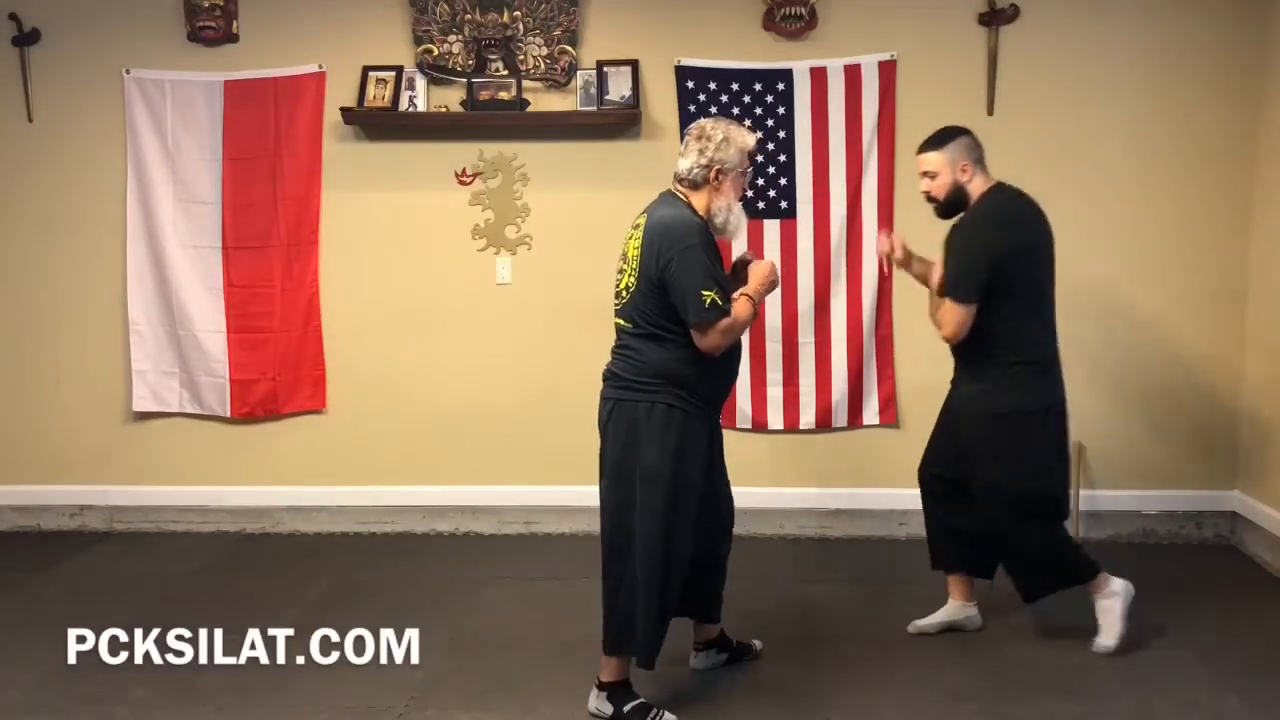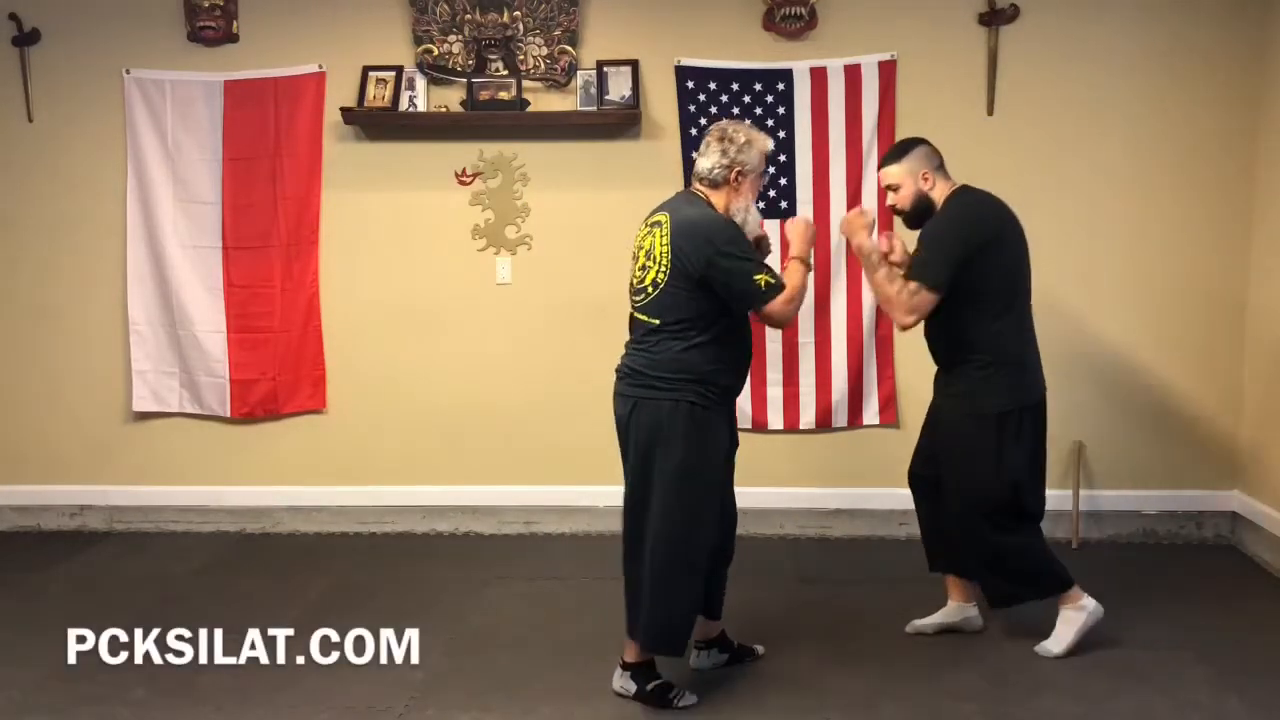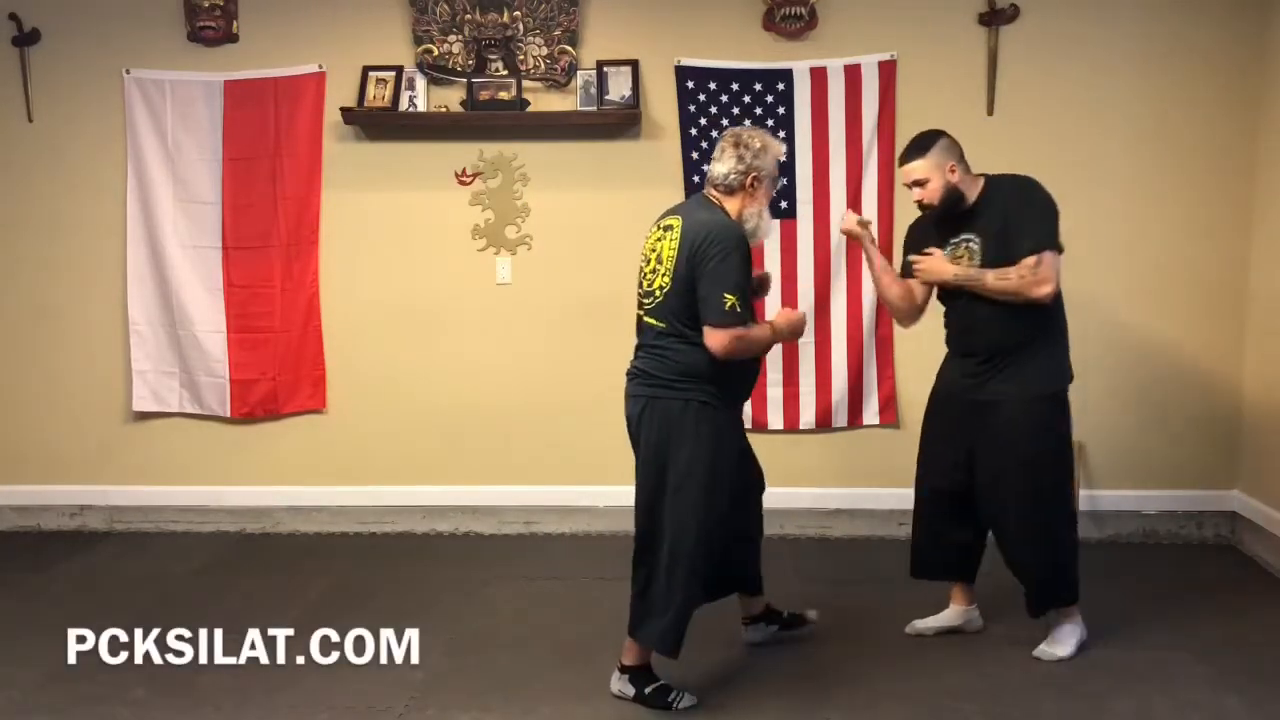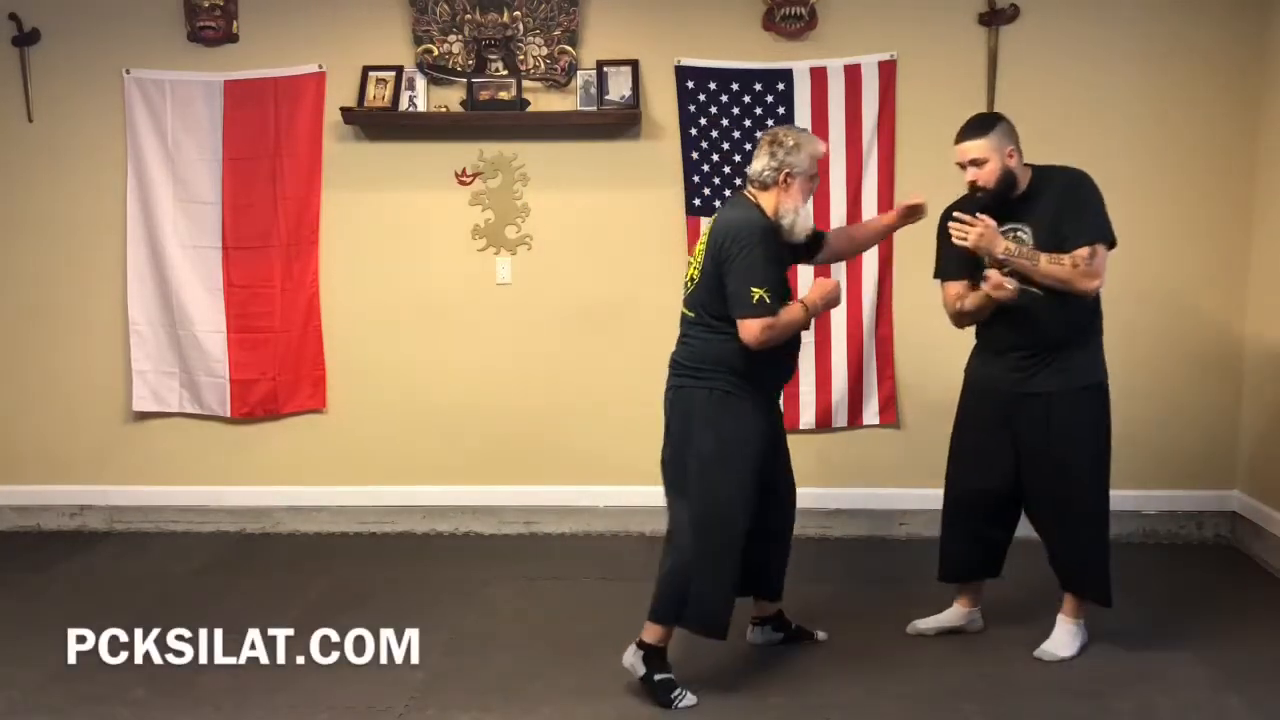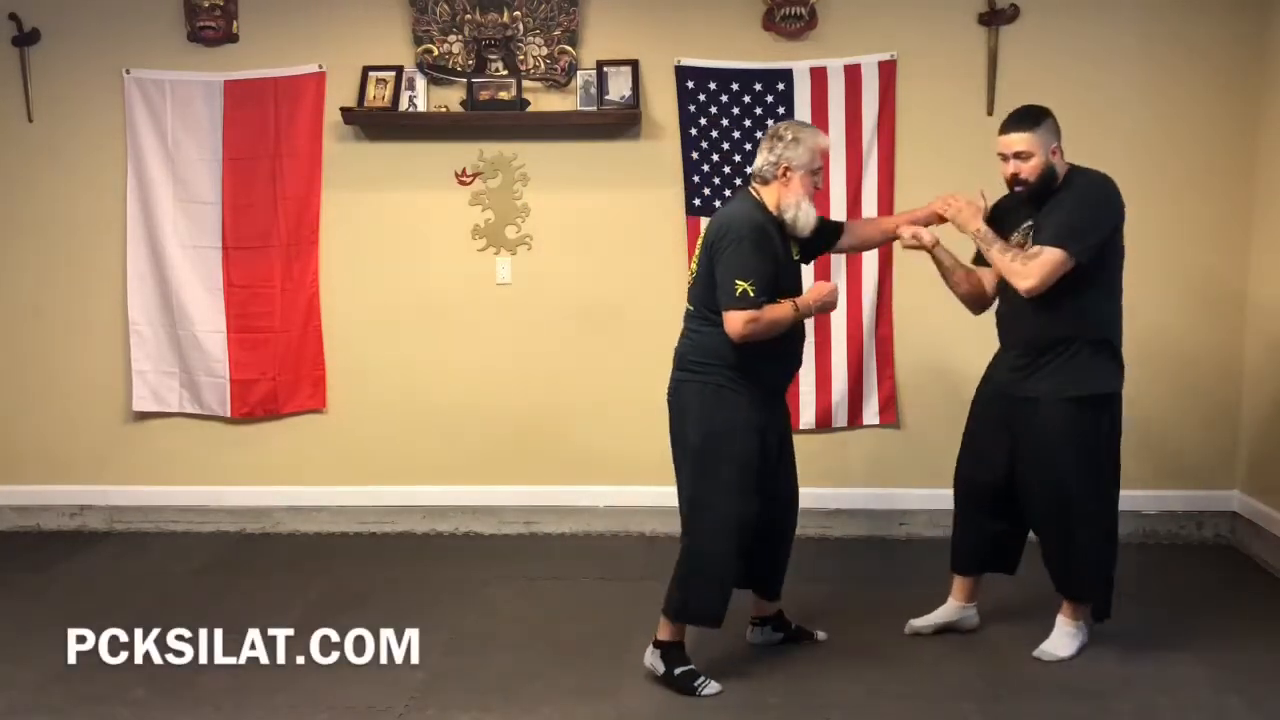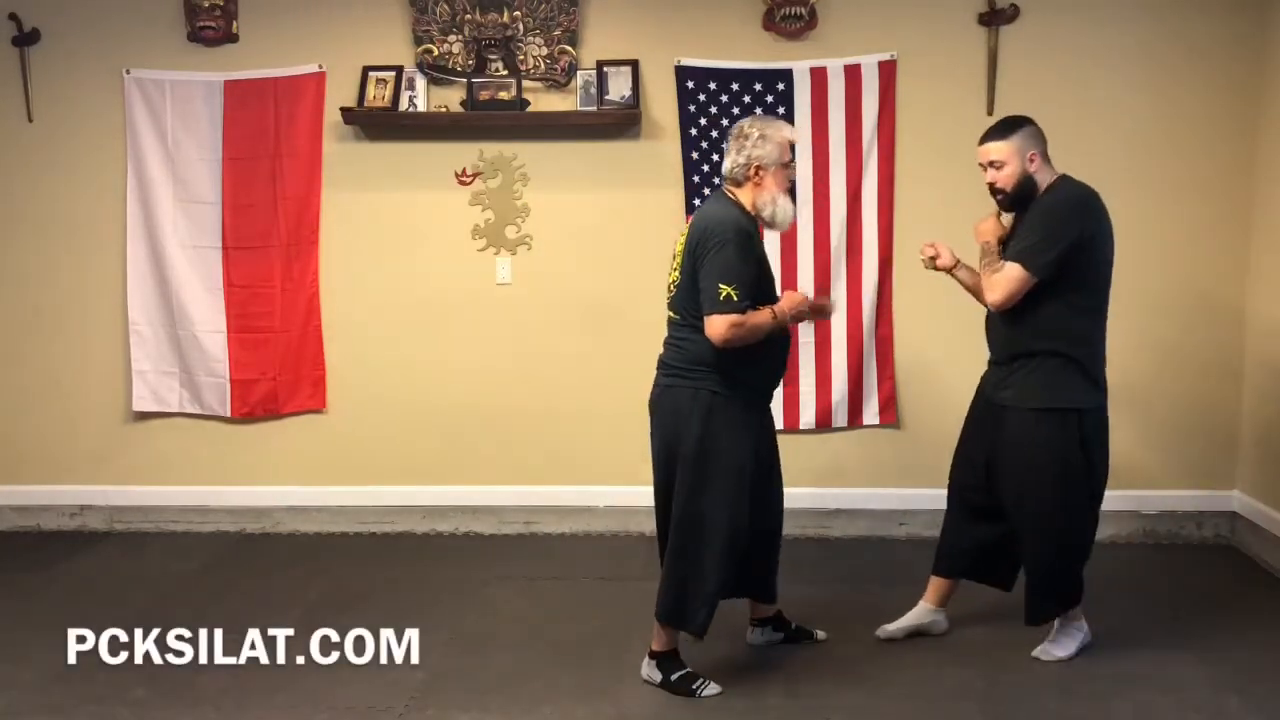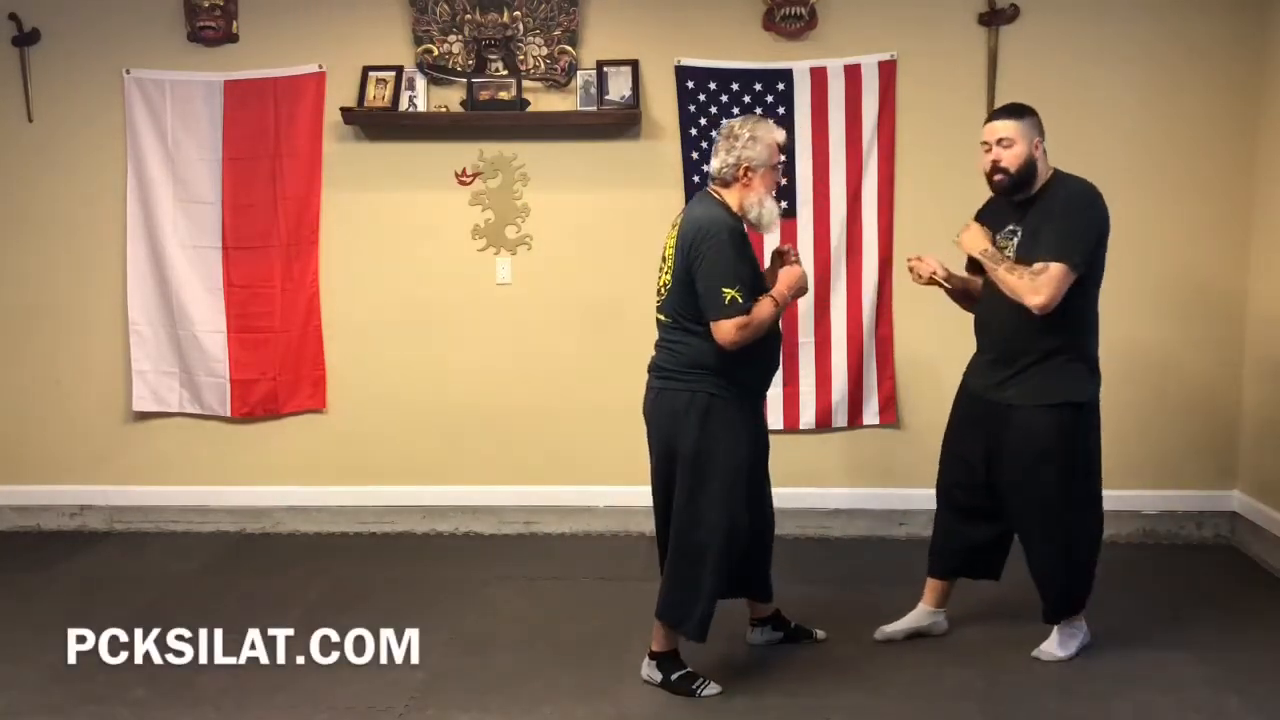
dt=0.4s
person 1, frame 1
left shoulder: (670, 215)
right shoulder: (683, 231)
right elbow: (713, 335)
left wrist: (731, 281)
right wrist: (754, 290)
left hip: (677, 407)
right hip: (655, 411)
left knee: (707, 520)
right knee: (645, 538)
left ankle: (710, 640)
person 1, frame 2
left shoulder: (671, 214)
right shoulder: (713, 230)
right elbow: (781, 309)
left wrist: (750, 259)
right wrist: (798, 252)
left hip: (662, 395)
right hip: (672, 405)
left knee: (709, 521)
right knee: (668, 529)
left ankle: (709, 640)
right ankle: (635, 665)
person 1, frame 3
left shoulder: (680, 217)
right shoulder: (722, 236)
right elbow: (724, 341)
left wrist: (747, 290)
right wrist: (781, 328)
left hip: (674, 396)
right hip: (684, 407)
left knee: (739, 499)
right knee: (675, 530)
left ankle: (758, 615)
right ankle: (633, 668)
person 1, frame 4
left shoulder: (767, 225)
right shoulder: (748, 231)
left elbow: (832, 243)
right elbow: (755, 332)
left wrist: (894, 218)
right wrist: (812, 305)
left hip: (747, 396)
right hip: (713, 397)
left knee: (771, 504)
right knee: (708, 520)
left ankle: (767, 617)
right ankle: (649, 650)
person 1, frame 5
left shoulder: (778, 223)
right shoulder: (743, 225)
left elbow: (848, 235)
right elbow: (742, 324)
left wrist: (921, 218)
right wrist: (808, 303)
left hip: (755, 393)
right hip: (715, 394)
left knee: (774, 505)
right knee: (715, 517)
left ankle: (766, 618)
right ankle: (665, 645)
person 1, frame 6
left shoulder: (729, 218)
right shoulder: (728, 229)
right elbow: (723, 329)
left wrist: (790, 306)
right wrist: (781, 313)
left hip: (731, 398)
right hip: (703, 402)
left knee: (758, 510)
right knee: (700, 525)
left ankle: (766, 619)
right ankle: (661, 655)
person 1, frame 7
left shoulder: (711, 214)
right shoulder: (716, 229)
right elbow: (732, 331)
left wrist: (767, 278)
right wrist: (783, 293)
left hip: (719, 397)
right hip: (698, 401)
left knee: (749, 510)
right knee: (700, 523)
left ankle: (764, 618)
right ankle: (662, 655)
person 2, frame 1
left shoulder: (980, 227)
right shoulder: (1010, 207)
left elbow: (953, 327)
right elbow: (960, 289)
left wrist: (932, 285)
right wrist: (908, 261)
left hip: (1013, 394)
right hip: (992, 386)
left knee: (1016, 509)
right knee: (944, 481)
left ankle: (1106, 589)
right ankle: (961, 603)
person 2, frame 2
left shoulder: (957, 218)
right shoulder: (967, 214)
left elbow: (906, 313)
left wrist: (865, 252)
right wrist: (898, 261)
left hip: (991, 393)
right hip: (969, 386)
left knee: (988, 510)
right knee: (932, 483)
left ankle: (1075, 602)
right ankle: (961, 604)
person 2, frame 3
left shoulder: (1019, 197)
right shoulder: (926, 230)
left elbow: (1042, 283)
right elbow: (904, 312)
left wrist: (956, 273)
right wrist: (870, 248)
left hip: (1028, 384)
right hip: (961, 380)
left knee: (1029, 506)
right knee: (943, 492)
left ankle: (1067, 617)
right ankle: (962, 606)
person 2, frame 4
left shoulder: (1070, 190)
right shoulder: (960, 216)
left elbow: (1089, 276)
right elbow: (955, 310)
left wrist: (1003, 249)
right wrist: (986, 296)
left hip: (1068, 379)
right hip: (992, 377)
left knee: (1069, 499)
right knee: (973, 492)
left ankle: (1072, 617)
right ankle: (966, 606)
person 2, frame 5
left shoulder: (1093, 194)
right shoulder: (1011, 208)
left elbow: (1031, 279)
right elbow: (981, 296)
left wrist: (977, 227)
right wrist: (936, 249)
left hip: (1075, 385)
right hip: (1011, 374)
left knee: (1070, 504)
right knee: (979, 485)
left ankle: (1073, 618)
right ankle: (962, 603)
person 2, frame 6
left shoulder: (1068, 205)
right shoulder: (1033, 212)
left elbow: (1002, 293)
left wrist: (990, 244)
right wrist: (954, 267)
left hip: (1054, 396)
right hip: (1007, 386)
left knee: (1049, 515)
right knee: (971, 497)
left ankle: (1070, 620)
right ankle: (932, 608)
person 2, frame 7
left shoulder: (1076, 201)
right shoulder: (994, 210)
left elbow: (1040, 294)
left wrist: (984, 251)
right wrist: (947, 280)
left hip: (1052, 392)
right hip: (986, 383)
left knee: (1053, 512)
right knee: (960, 495)
left ankle: (1070, 621)
right ankle: (932, 609)
